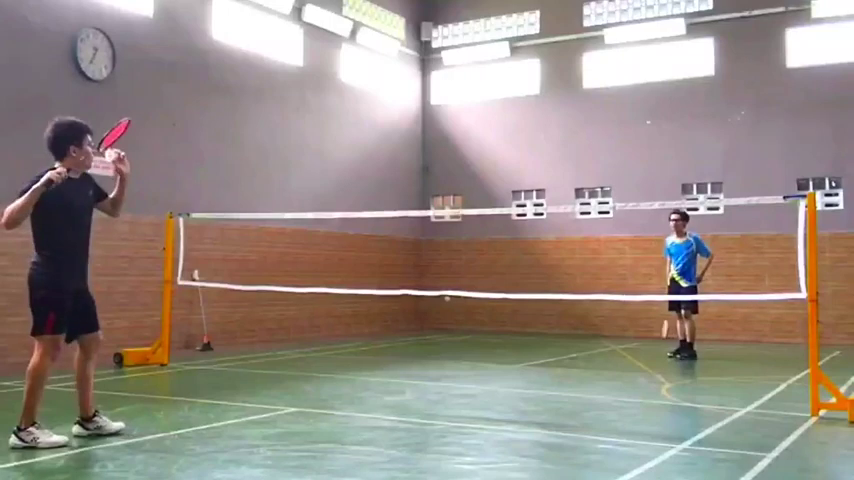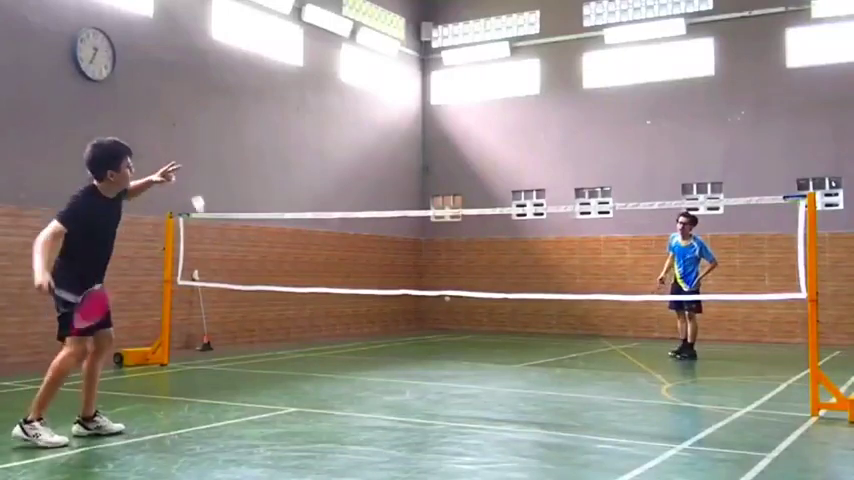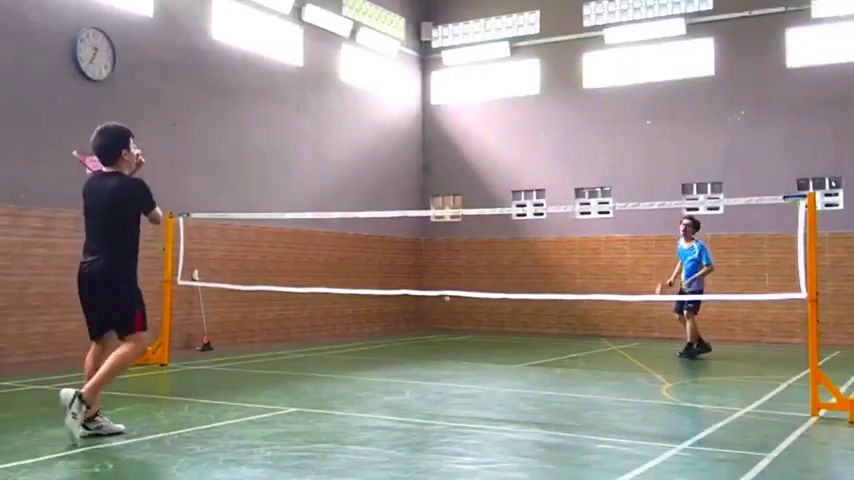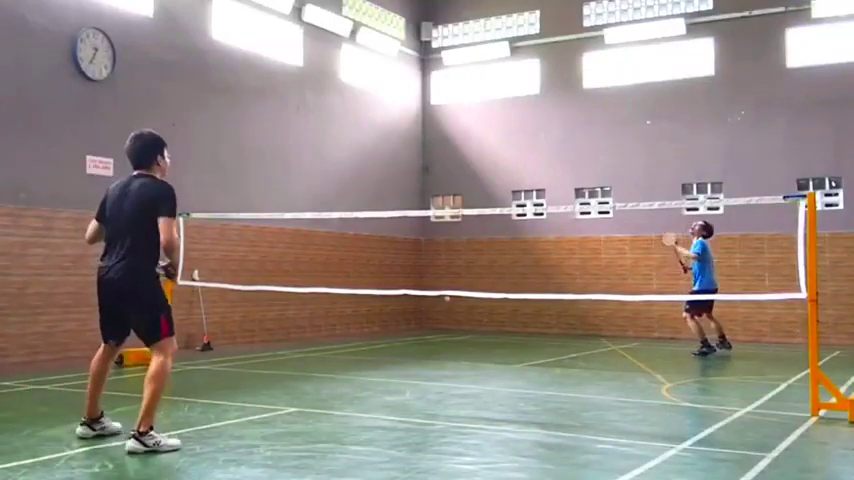
dt=0.5s
person 1, frame 1
left shoulder: (85, 182)
right shoulder: (48, 182)
left elbow: (113, 209)
left wrist: (123, 177)
right wrist: (39, 186)
left hip: (76, 280)
right hip: (50, 280)
left knee: (91, 343)
right knee: (48, 348)
left ankle: (88, 417)
person 1, frame 2
left shoulder: (115, 193)
right shoulder: (83, 202)
left elbow: (131, 191)
right elbow: (48, 236)
left wrist: (153, 180)
right wrist: (41, 271)
left hip: (91, 282)
right hip: (72, 283)
left knee: (103, 341)
right knee: (77, 347)
left ankle: (88, 417)
right ankle: (31, 422)
person 1, frame 3
left shoulder: (91, 183)
right shoulder: (135, 187)
right elbow: (155, 218)
left wrist: (129, 172)
left hip: (89, 274)
right hip: (116, 277)
left knee: (103, 341)
right knee: (136, 342)
left ankle: (90, 418)
right ankle: (81, 395)
person 1, frame 4
left shoulder: (114, 190)
right shoulder: (162, 190)
left elbow: (91, 236)
right elbow: (168, 240)
right wrist: (173, 261)
left hip: (108, 277)
right hip: (139, 279)
left knee: (110, 346)
right knee: (164, 349)
left ankle: (92, 419)
right ankle: (143, 433)
person 2, frame 1
left shoulder: (694, 239)
right shoulder: (668, 241)
left elbow: (710, 256)
left wrist: (701, 274)
right wrist: (668, 283)
left hip: (689, 283)
right hip: (674, 282)
left knee: (687, 314)
right knee: (679, 315)
left ankle: (690, 349)
right ankle: (682, 346)
person 2, frame 2
left shoulder: (698, 243)
right shoulder: (673, 238)
left elbow: (714, 263)
left wrist: (700, 277)
right wrist: (663, 273)
left hip: (691, 284)
right hip: (677, 282)
left knee: (690, 315)
right knee: (680, 314)
left ankle: (690, 350)
right ankle: (684, 345)
person 2, frame 3
left shoulder: (699, 246)
right shoulder: (680, 244)
left elbow: (710, 267)
left wrist: (693, 279)
right wrist: (673, 278)
left hip: (695, 287)
right hip: (684, 287)
left knee: (689, 314)
right knee: (680, 316)
left ankle: (690, 348)
right ankle: (701, 344)
person 2, frame 4
left shoulder: (700, 243)
right shoulder: (698, 243)
left elbow: (693, 256)
left wrist: (678, 248)
right wrist: (691, 268)
left hip: (702, 287)
right hip: (709, 286)
left knee: (688, 315)
right knee: (709, 315)
left ankle: (706, 345)
right ankle: (723, 341)
